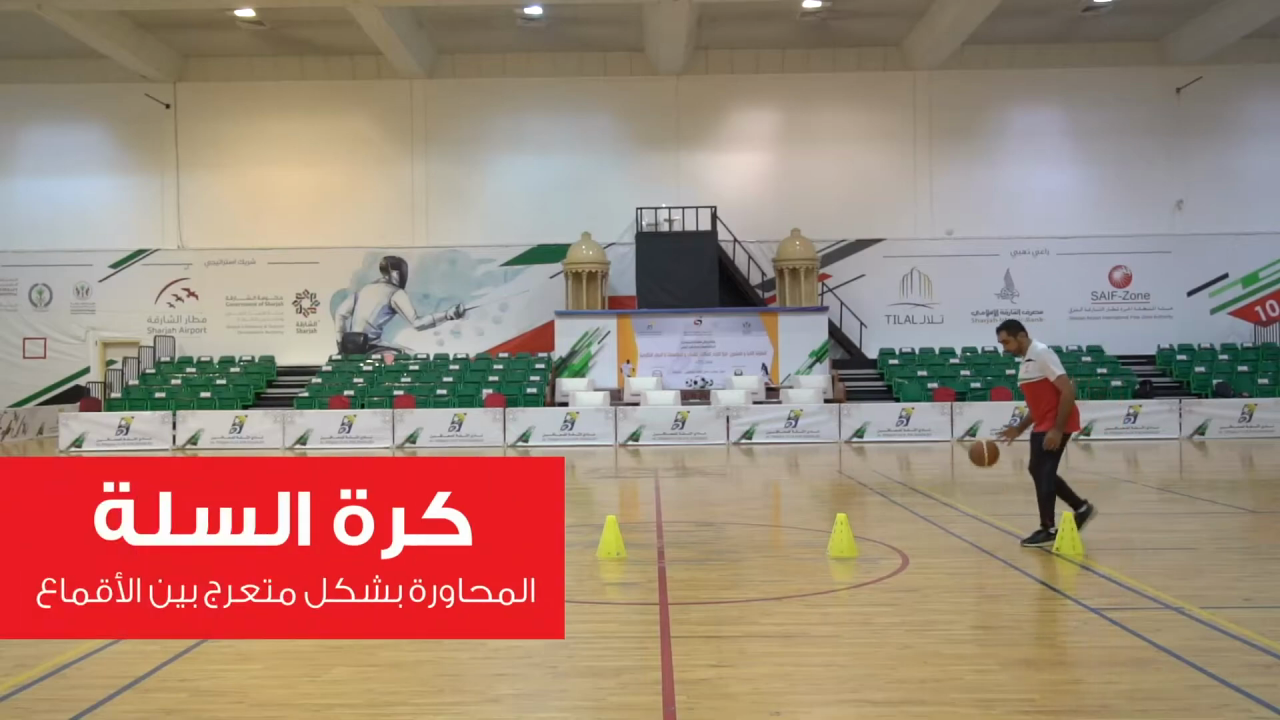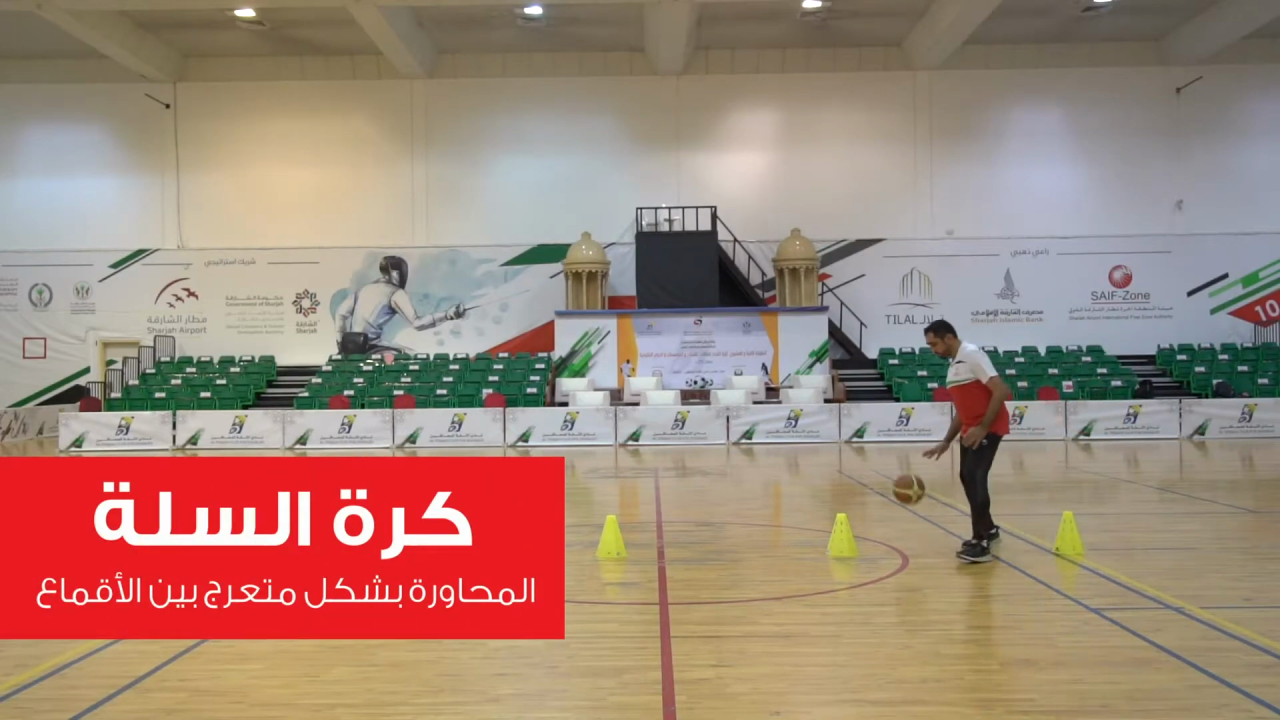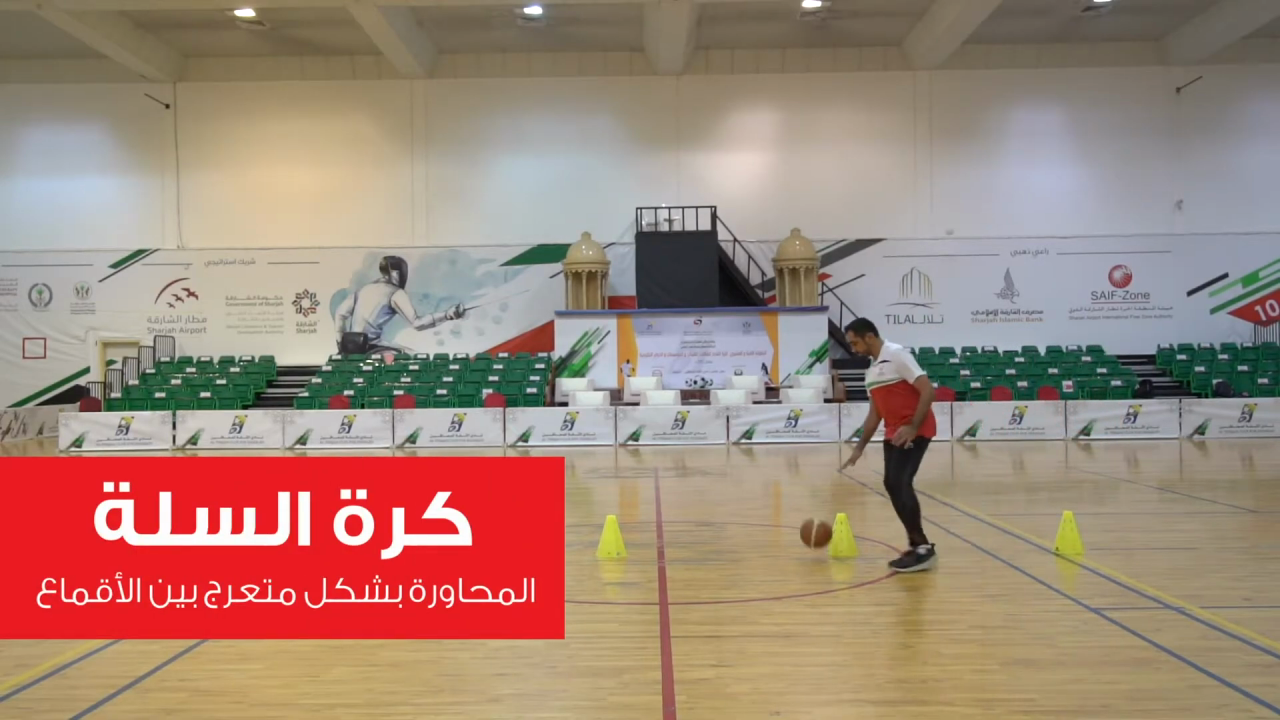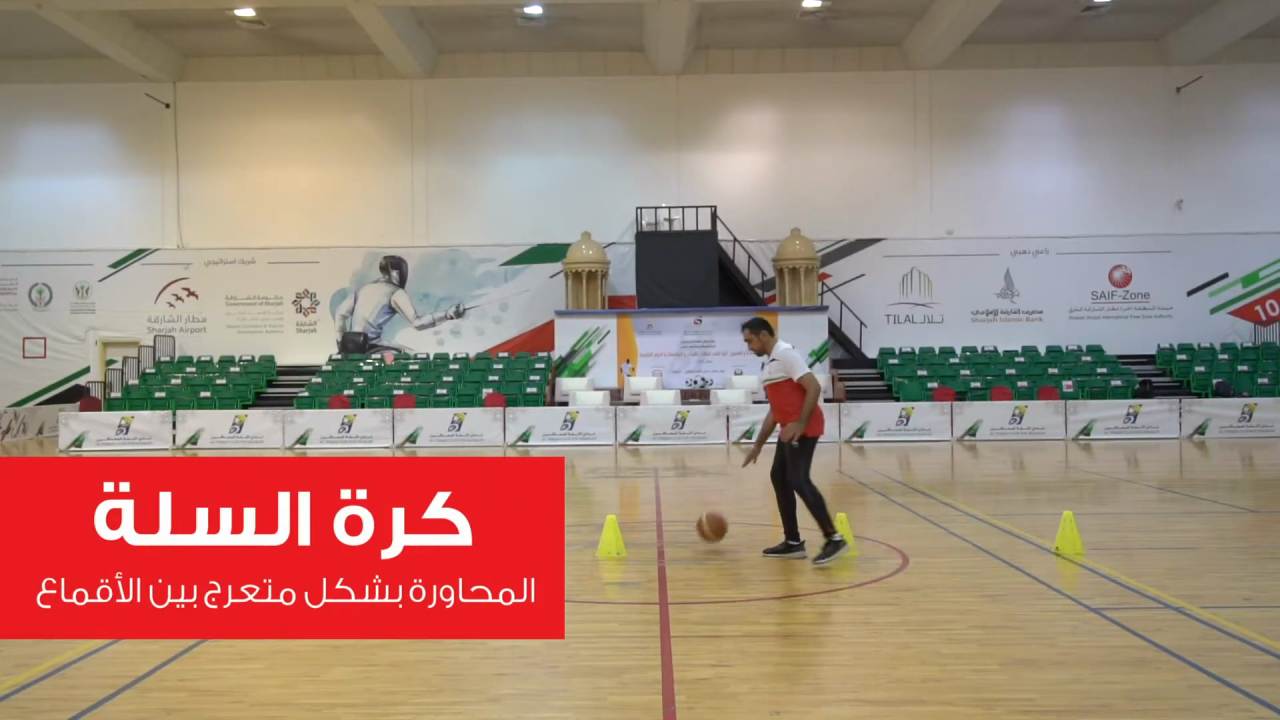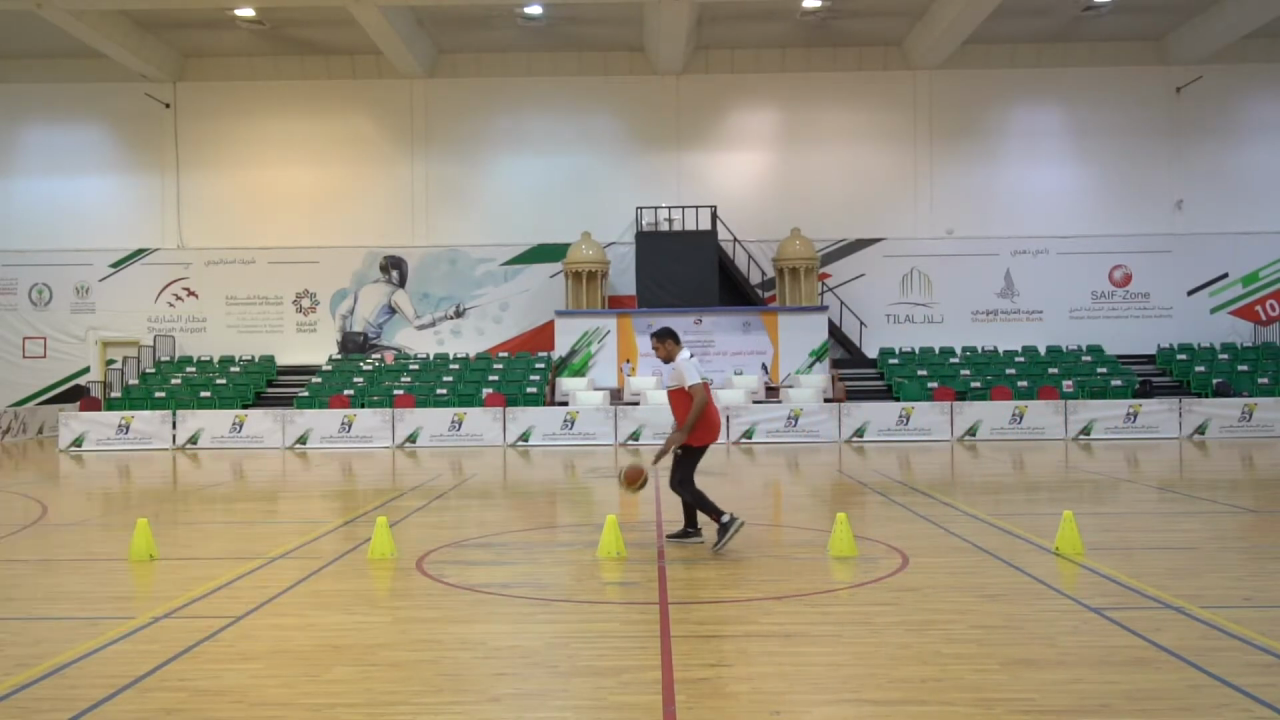
dt=0.7s
person 1, frame 1
left shoulder: (1042, 354)
right shoulder: (1026, 362)
left elbow: (1068, 390)
left wrist: (1057, 429)
right wrist: (1020, 429)
left hip: (1056, 425)
right hip: (1043, 425)
left knee: (1043, 473)
right knee: (1039, 470)
left ankle: (1048, 530)
right ankle: (1080, 507)
person 1, frame 2
left shoulder: (972, 355)
right shoulder: (954, 365)
left elbow: (1000, 391)
left wrist: (982, 428)
right wrist: (945, 443)
left hip: (988, 427)
right hip: (971, 428)
left knee: (974, 476)
right knee: (968, 478)
left ankle: (982, 542)
right ankle: (989, 529)
person 1, frame 3
left shoulder: (897, 354)
right shoulder: (872, 368)
left elbow: (928, 391)
right elbow: (875, 411)
left wrist: (913, 427)
right wrist: (859, 448)
left hip: (914, 431)
right hip: (894, 433)
left knee: (899, 483)
right knee: (893, 486)
left ankle: (919, 550)
right ankle: (919, 544)
person 1, frame 4
left shoulder: (786, 354)
right shoulder: (770, 363)
left elbow: (814, 388)
right elbow: (775, 410)
left wrist: (801, 423)
right wrist: (758, 446)
left hip: (802, 429)
right hip: (790, 429)
left knee: (798, 480)
right knee: (779, 478)
left ankle: (834, 538)
right ankle: (793, 542)
person 1, frame 5
left shoulder: (684, 365)
right shoulder: (685, 364)
left elbow: (700, 399)
left wrist: (677, 436)
right wrist: (671, 442)
left hip: (694, 433)
right hip: (702, 430)
left knee: (679, 482)
right knee: (684, 478)
left ankle: (725, 519)
right ankle: (690, 528)
